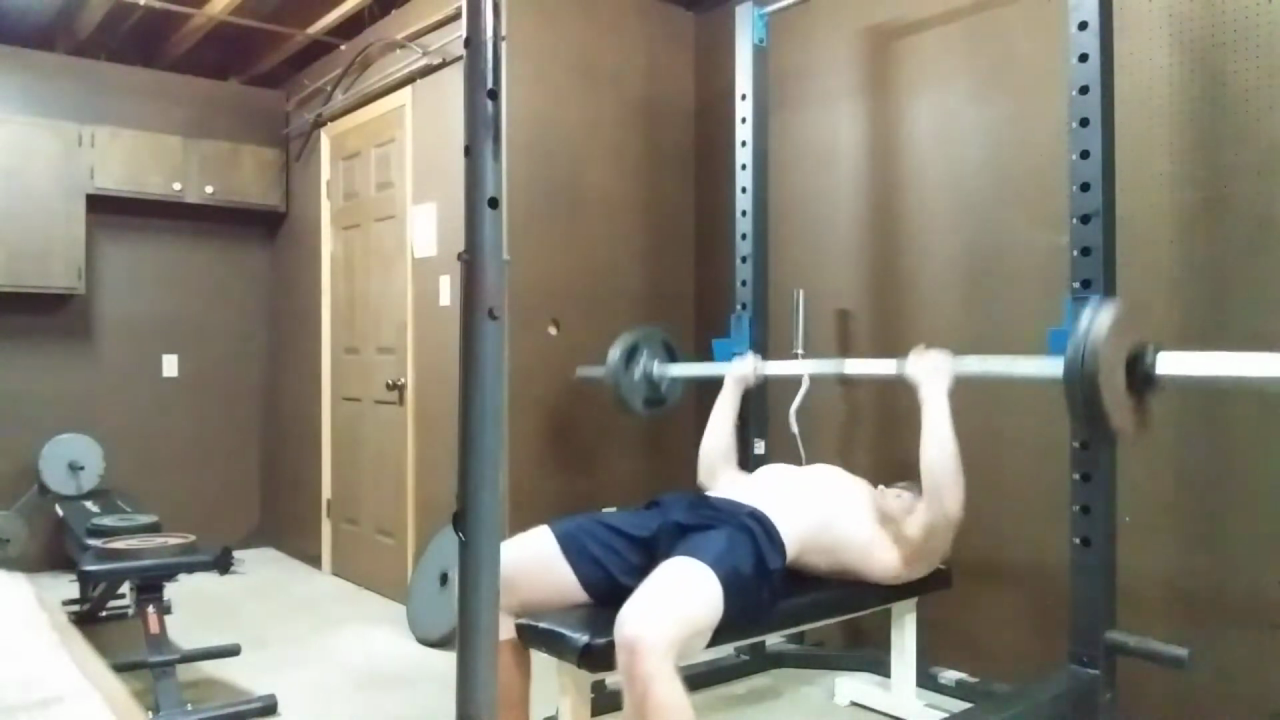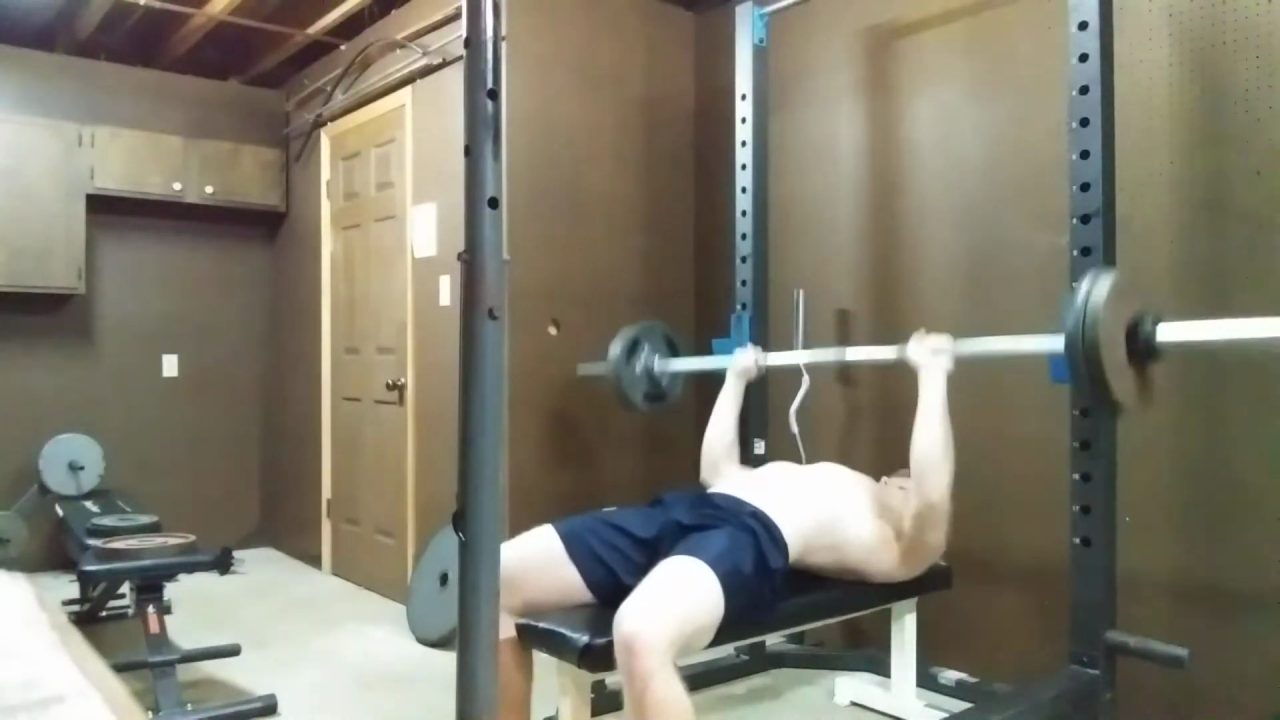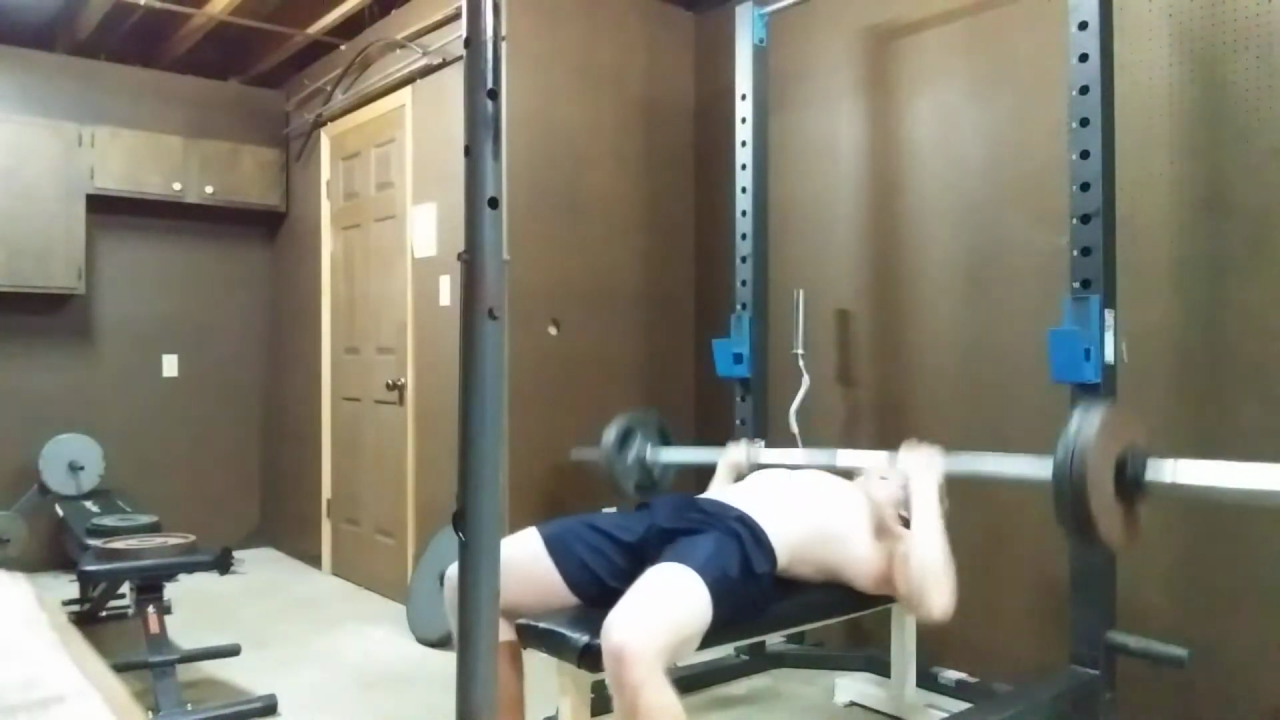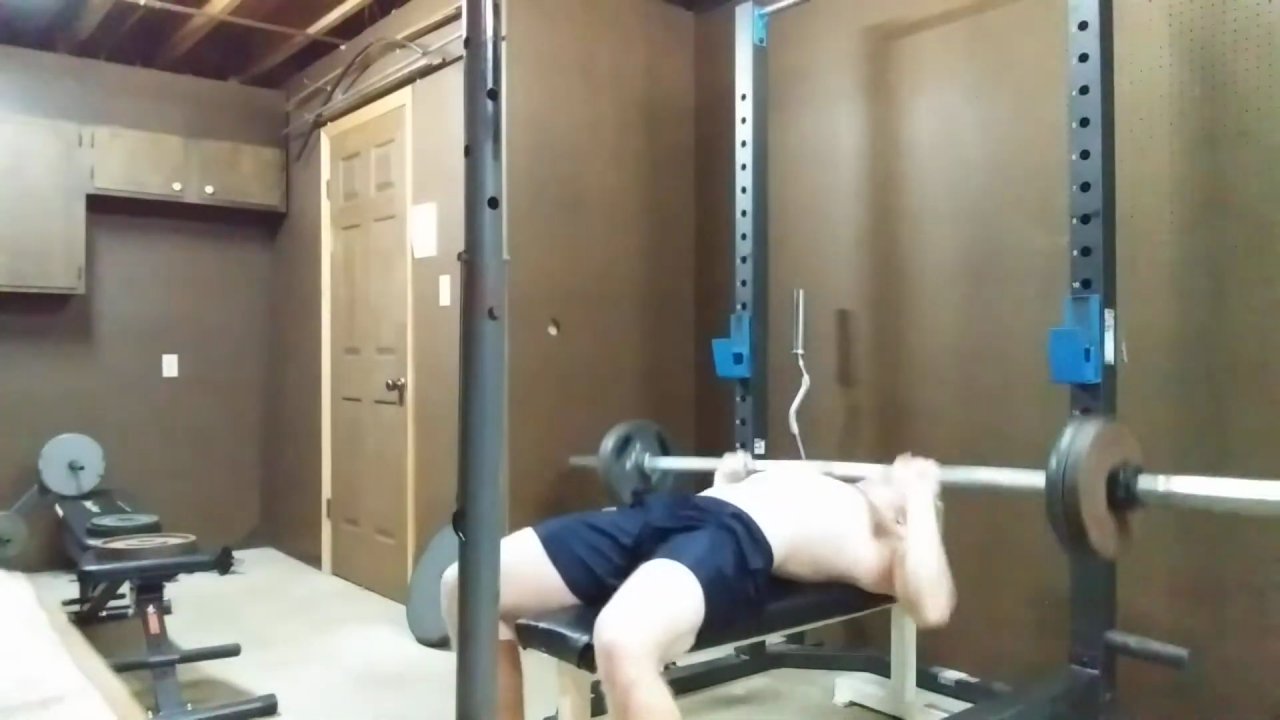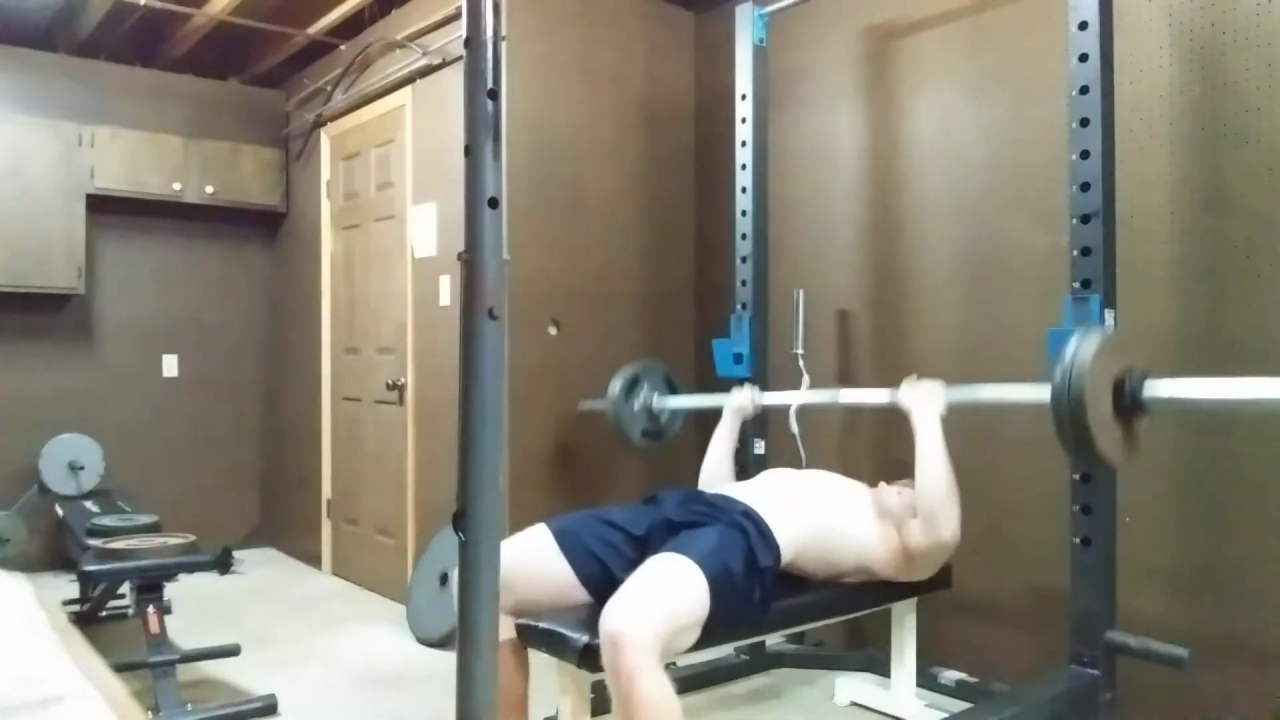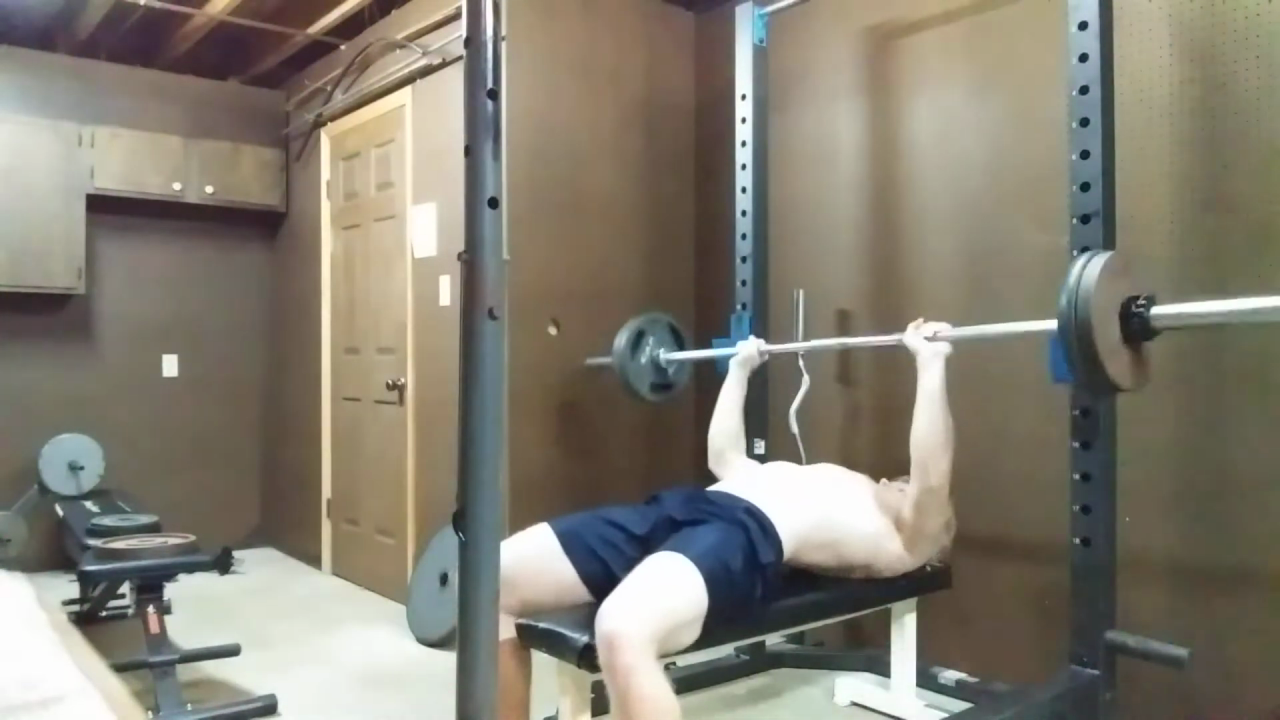
dt=0.2s
person 1, frame 1
left shoulder: (900, 554)
right shoulder: (820, 506)
left elbow: (946, 508)
right elbow: (714, 474)
left wrist: (933, 393)
right wrist: (734, 387)
left knee: (642, 638)
person 1, frame 2
left shoulder: (899, 552)
right shoulder: (822, 504)
left elbow: (933, 496)
right elbow: (717, 473)
left wrist: (931, 378)
right wrist: (735, 379)
left knee: (641, 637)
person 1, frame 3
left shoulder: (894, 550)
right shoulder: (825, 503)
left elbow: (935, 605)
left wrist: (925, 490)
right wrist: (726, 471)
left knee: (630, 646)
person 1, frame 4
left shoulder: (888, 553)
right shoulder: (836, 507)
left elbow: (933, 608)
left wrist: (920, 496)
right wrist: (725, 478)
left knee: (623, 643)
right knee: (466, 583)
person 1, frame 5
left shoulder: (902, 552)
right shoulder: (822, 510)
left elbow: (941, 532)
right elbow: (713, 487)
left wrist: (925, 418)
right wrist: (732, 416)
left knee: (627, 634)
person 1, frame 6
left shoulder: (902, 544)
right shoulder: (830, 504)
left elbow: (933, 479)
right elbow: (726, 458)
left wrist: (929, 364)
right wrist: (739, 368)
left knee: (623, 634)
